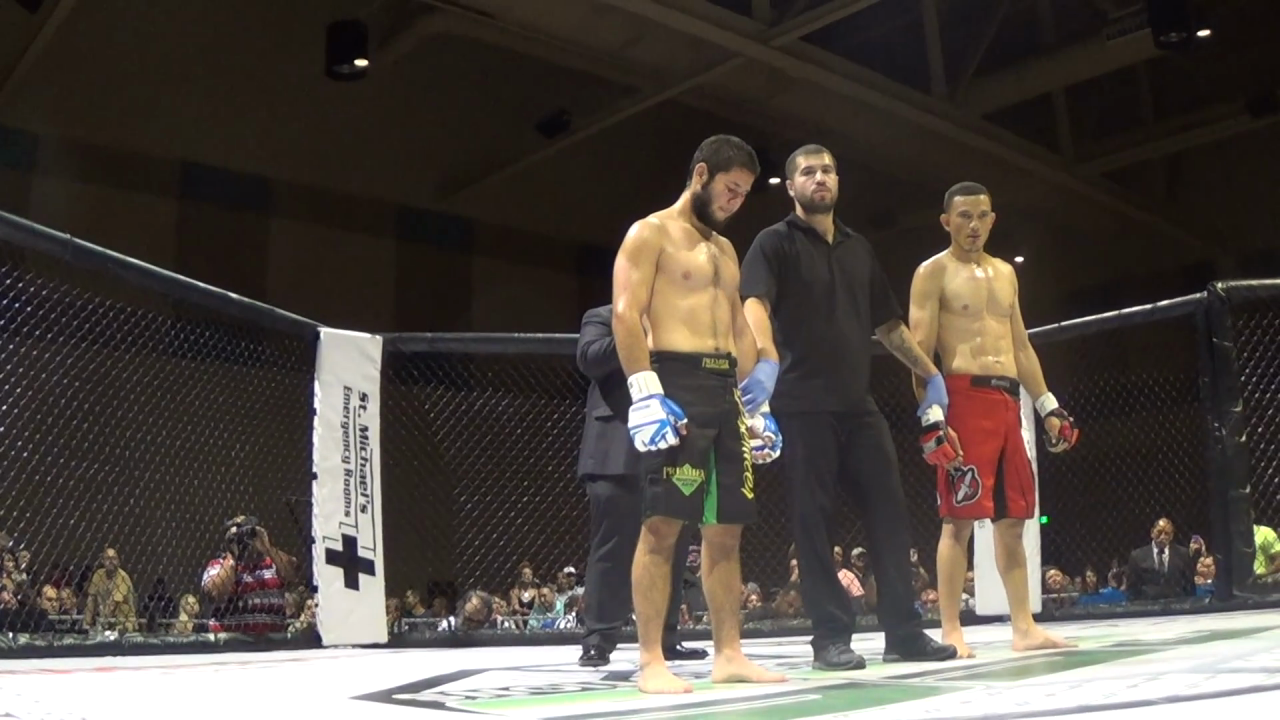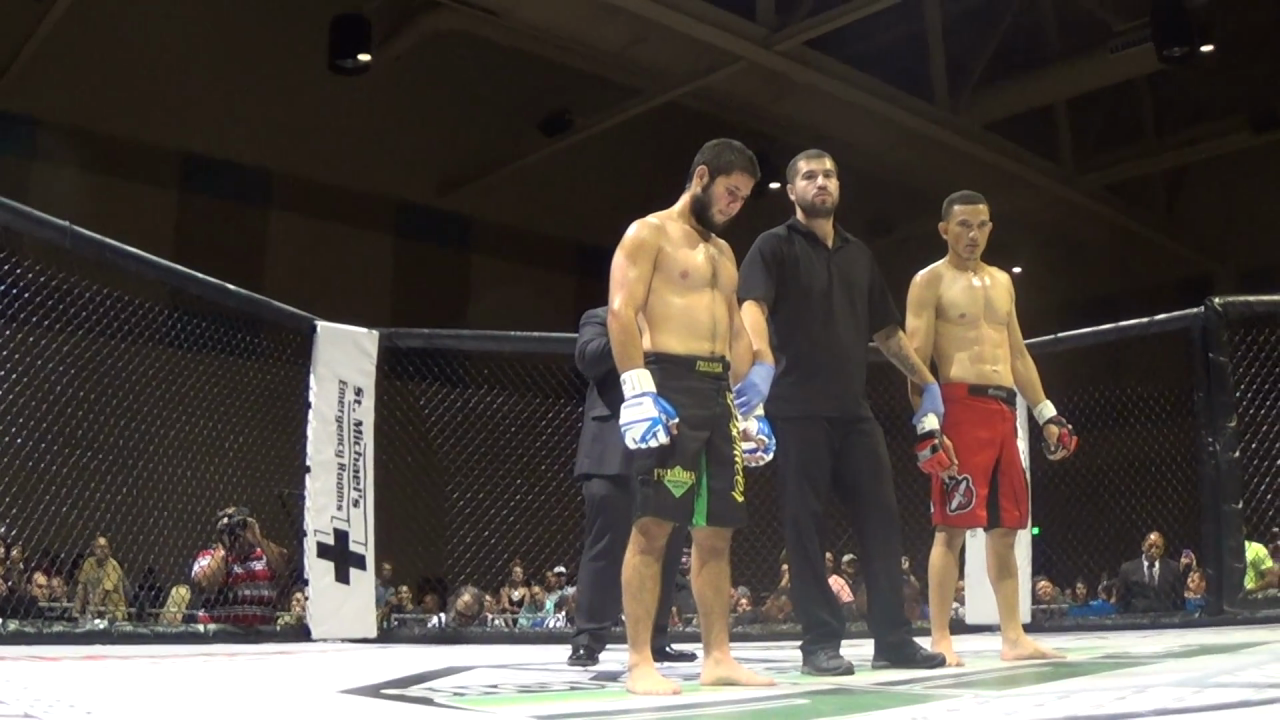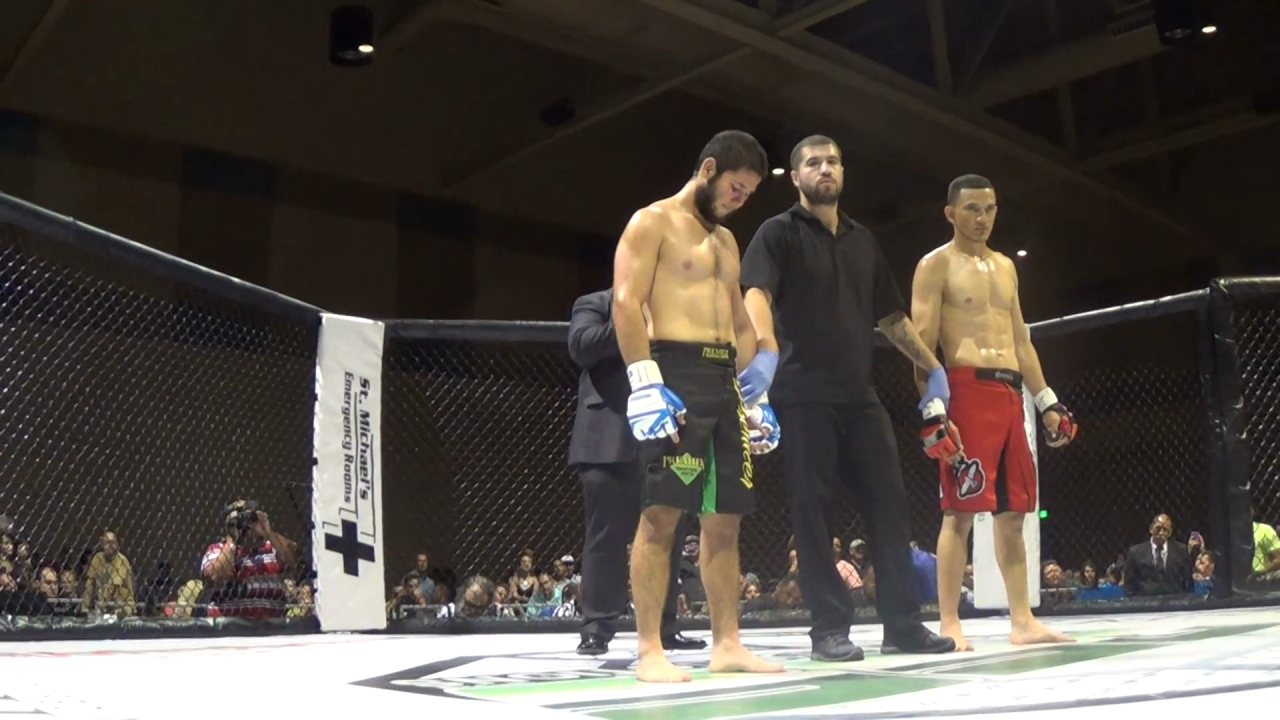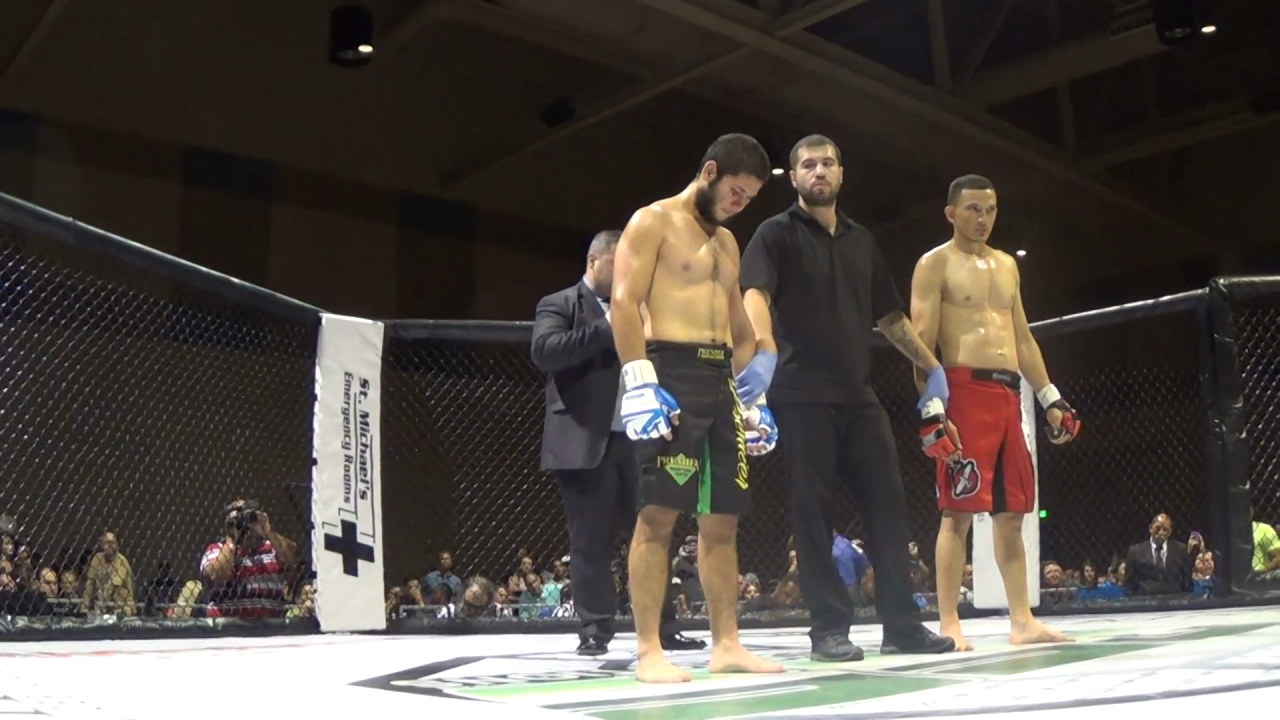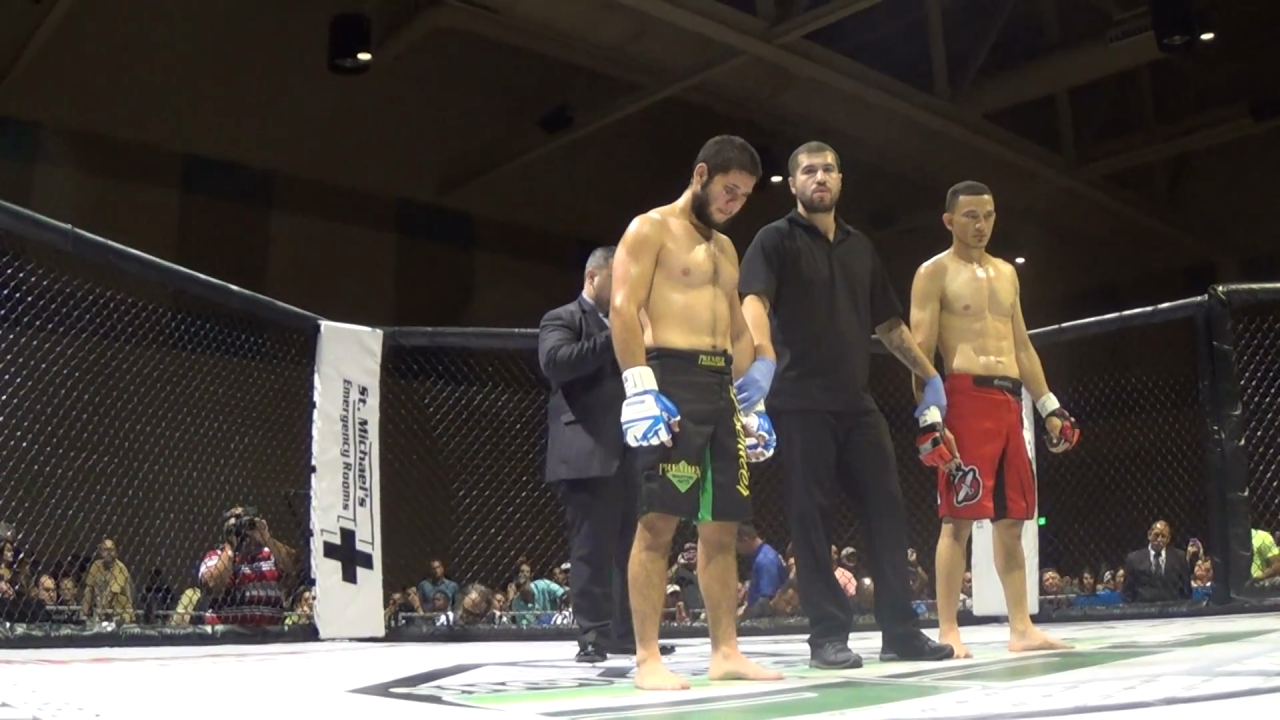
dt=0.7s
person 1, frame 1
left shoulder: (725, 250)
right shoulder: (650, 233)
right elbow: (626, 316)
right wrist: (647, 394)
left hip: (725, 391)
right hip: (675, 383)
left knee: (726, 530)
right knee: (662, 525)
left ankle: (729, 654)
right ankle: (651, 662)
person 1, frame 2
left shoulder: (724, 253)
right shoulder: (649, 233)
right elbow: (621, 313)
right wrist: (639, 391)
left hip: (718, 393)
right hip: (670, 384)
left knee: (716, 532)
right knee: (653, 526)
left ankle: (717, 657)
right ankle: (640, 662)
person 1, frame 3
left shoulder: (726, 241)
right shoulder: (652, 222)
right elbow: (627, 304)
left wrist: (756, 393)
right wrist: (646, 383)
left hip: (724, 380)
right hip: (675, 372)
left knee: (725, 518)
right knee: (661, 513)
left ankle: (727, 644)
right ankle: (649, 651)
person 1, frame 4
left shoulder: (727, 242)
right shoulder: (653, 222)
right elbow: (624, 302)
right wrist: (641, 383)
left hip: (720, 380)
right hip: (670, 373)
left knee: (722, 518)
right knee: (658, 514)
left ankle: (726, 644)
right ankle: (648, 651)
person 1, frame 5
left shoulder: (725, 248)
right shoulder: (651, 229)
right elbow: (623, 309)
left wrist: (752, 401)
right wrist: (640, 390)
left hip: (720, 387)
right hip: (671, 378)
left knee: (722, 525)
right knee: (658, 521)
left ankle: (725, 652)
right ankle: (647, 659)
person 2, frame 1
left shoulder: (858, 248)
right shoulder: (775, 242)
left elbow: (888, 324)
right elbow: (755, 304)
left wrist: (931, 374)
left hip: (858, 401)
right hip: (802, 402)
left knee: (890, 511)
right knee: (812, 519)
left ankle: (903, 631)
right ankle: (831, 637)
person 2, frame 2
left shoulder: (859, 254)
right shoulder: (775, 246)
left elbow: (886, 330)
right elbow: (753, 306)
left wrist: (928, 382)
right wrist: (763, 363)
left hip: (853, 408)
right hip: (797, 407)
left knee: (882, 518)
right knee: (804, 524)
left ankle: (892, 638)
right ankle: (820, 643)
person 2, frame 3
left shoulder: (862, 240)
right shoulder: (779, 232)
left elbow: (891, 316)
right elbow: (757, 294)
left wrist: (933, 367)
right wrist: (767, 351)
left hip: (859, 393)
right hip: (803, 393)
left knee: (890, 503)
right knee: (812, 510)
left ankle: (902, 623)
right ankle: (829, 628)
person 2, frame 4
left shoulder: (861, 240)
right shoulder: (777, 233)
left elbow: (890, 316)
right elbow: (755, 295)
left wrist: (933, 367)
right wrist: (765, 352)
left hip: (857, 393)
right hip: (801, 394)
left knee: (888, 503)
right knee: (812, 510)
left ankle: (901, 623)
right ankle: (829, 628)
person 2, frame 5
left shoulder: (860, 247)
right shoulder: (776, 240)
left elbow: (888, 323)
right elbow: (754, 302)
left wrist: (930, 375)
right wrist: (764, 359)
left hip: (857, 401)
right hip: (800, 401)
left knee: (887, 510)
right knee: (811, 517)
left ankle: (901, 631)
right ankle: (828, 635)
person 3, frame 1
left shoulder: (1005, 273)
right shoulder: (933, 273)
right elbow: (920, 352)
left wrist: (1048, 407)
right wrist: (931, 416)
left hip: (1008, 401)
right hip: (964, 398)
left knee: (1013, 519)
right knee: (959, 518)
left ankle: (1024, 627)
right ankle: (952, 631)
person 3, frame 2
left shoulder: (1001, 282)
right shoulder: (930, 282)
left elbow: (1018, 355)
right elbow: (917, 360)
left wrist: (1046, 414)
right wrist: (927, 425)
left hip: (1003, 411)
right hip: (961, 407)
left knee: (1005, 529)
right knee: (952, 527)
left ankle: (1014, 637)
right ankle: (940, 640)
person 3, frame 3
left shoulder: (1005, 267)
right shoulder: (936, 266)
right elbow: (923, 343)
left wrist: (1047, 402)
right wrist: (932, 410)
left hip: (1010, 395)
right hip: (967, 391)
left knee: (1013, 514)
right knee: (960, 512)
left ankle: (1023, 621)
right ankle: (950, 625)
person 3, frame 4
left shoulder: (1007, 265)
right shoulder: (935, 264)
left elbow: (1023, 338)
right elbow: (922, 342)
left wrist: (1051, 399)
right wrist: (931, 409)
left hip: (1008, 394)
right hip: (965, 391)
left knee: (1012, 512)
right knee: (959, 511)
left ankle: (1023, 620)
right ankle: (949, 624)
person 3, frame 5
left shoulder: (1006, 273)
right shoulder: (934, 273)
right elbow: (921, 352)
left wrist: (1049, 407)
right wrist: (929, 418)
left hip: (1010, 402)
right hip: (966, 398)
left knee: (1012, 521)
right knee: (959, 519)
left ankle: (1022, 628)
right ankle: (948, 631)
person 4, frame 1
right shoulder: (603, 318)
right elbow: (589, 358)
right hip: (619, 453)
left knee: (671, 549)
right knee: (612, 548)
left ankle: (665, 639)
right ankle: (598, 641)
person 4, frame 2
right shoulder: (601, 318)
right elbow: (588, 358)
right hip: (615, 452)
left knee: (665, 550)
right knee: (605, 547)
left ankle: (655, 641)
right ankle: (588, 641)
person 4, frame 3
right shoulder: (595, 304)
right elbow: (581, 345)
right hip: (611, 440)
right knee: (606, 537)
left ankle: (663, 628)
right ankle: (596, 629)
person 4, frame 4
right shoulder: (559, 305)
right elbow: (544, 352)
right wrist: (605, 327)
left hip: (637, 439)
right hip: (587, 443)
right knee: (590, 542)
left ankle: (662, 628)
right ankle: (595, 629)
person 4, frame 5
right shoulder: (563, 319)
right elbow: (555, 362)
right wrist: (614, 339)
right hip: (589, 454)
left knee: (633, 547)
right knee: (592, 548)
left ankle: (625, 633)
right ankle: (593, 636)
